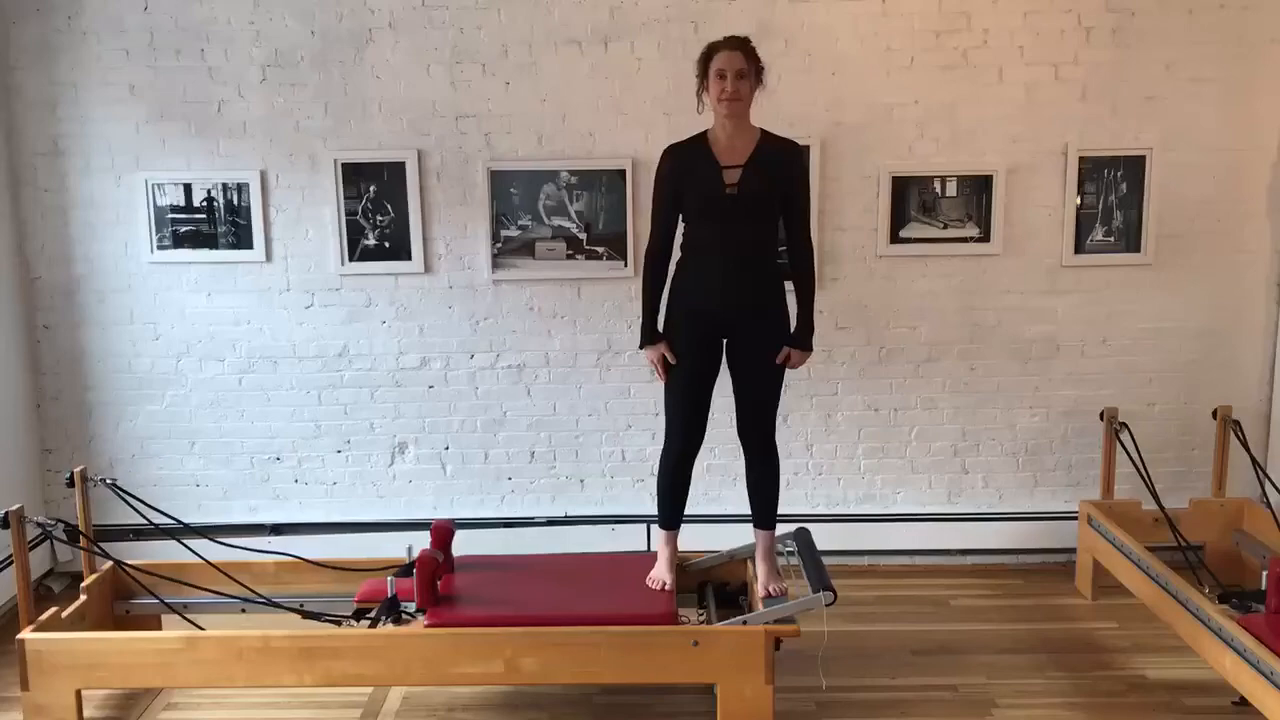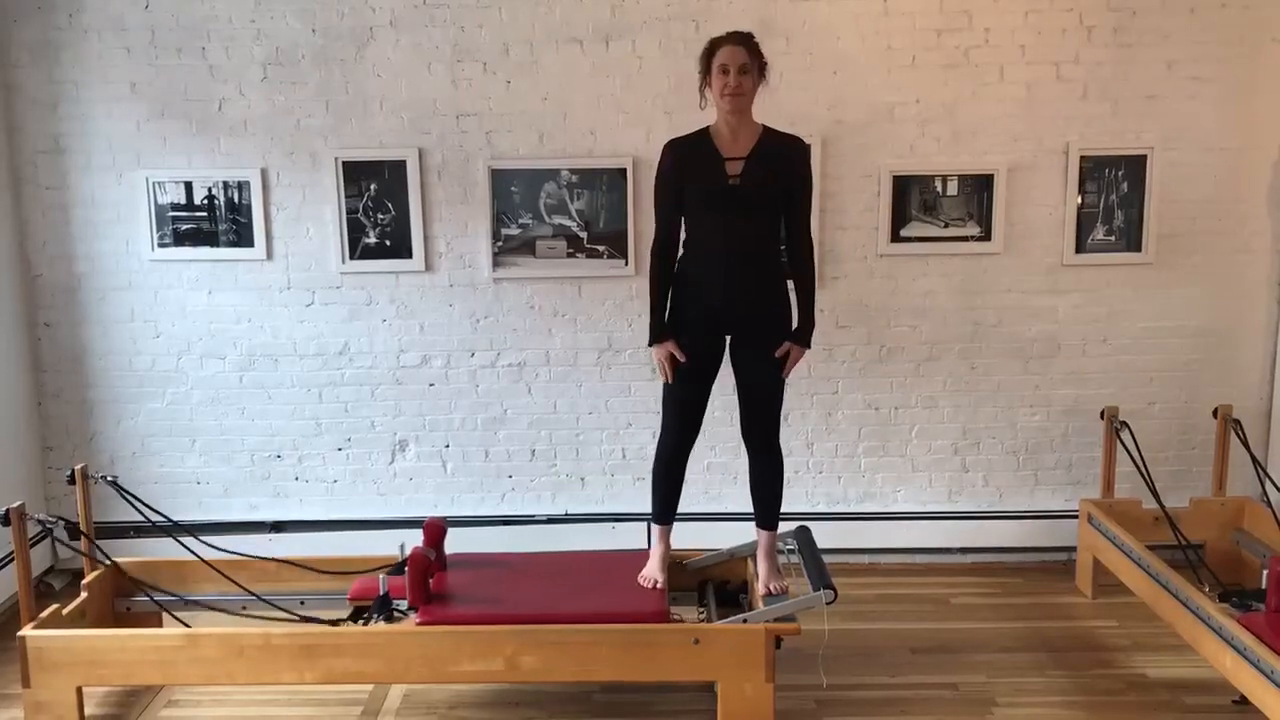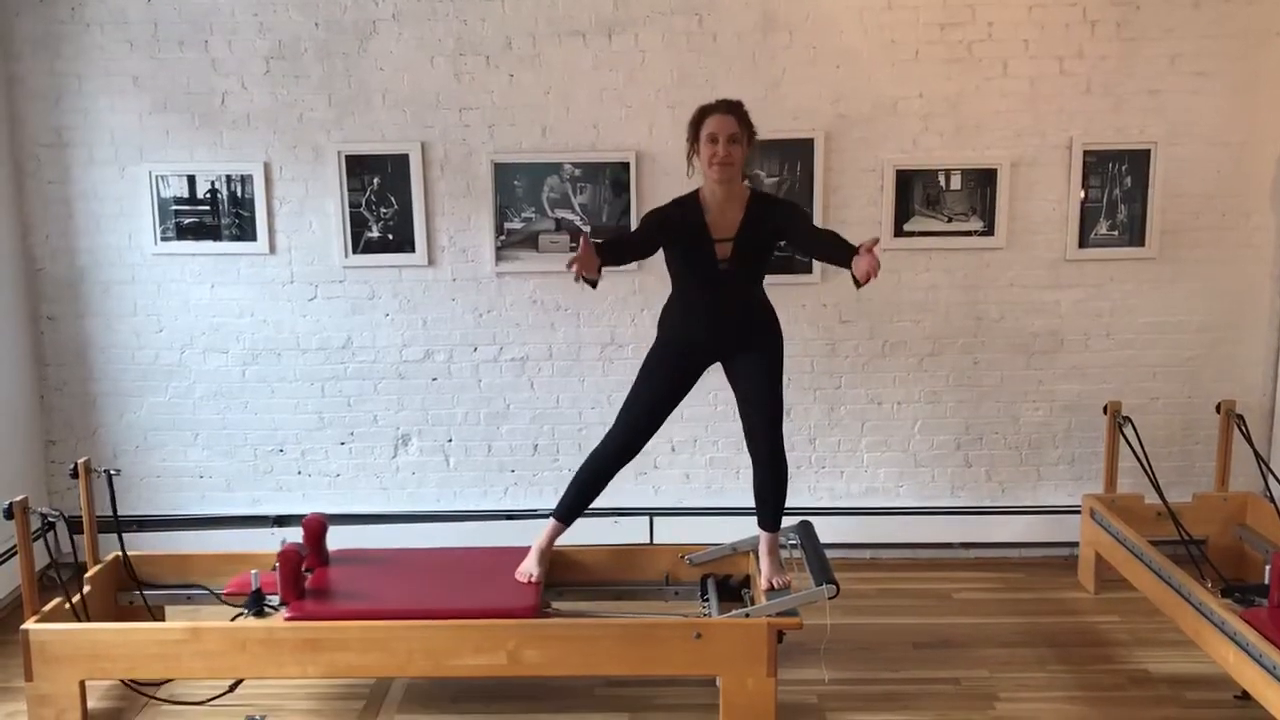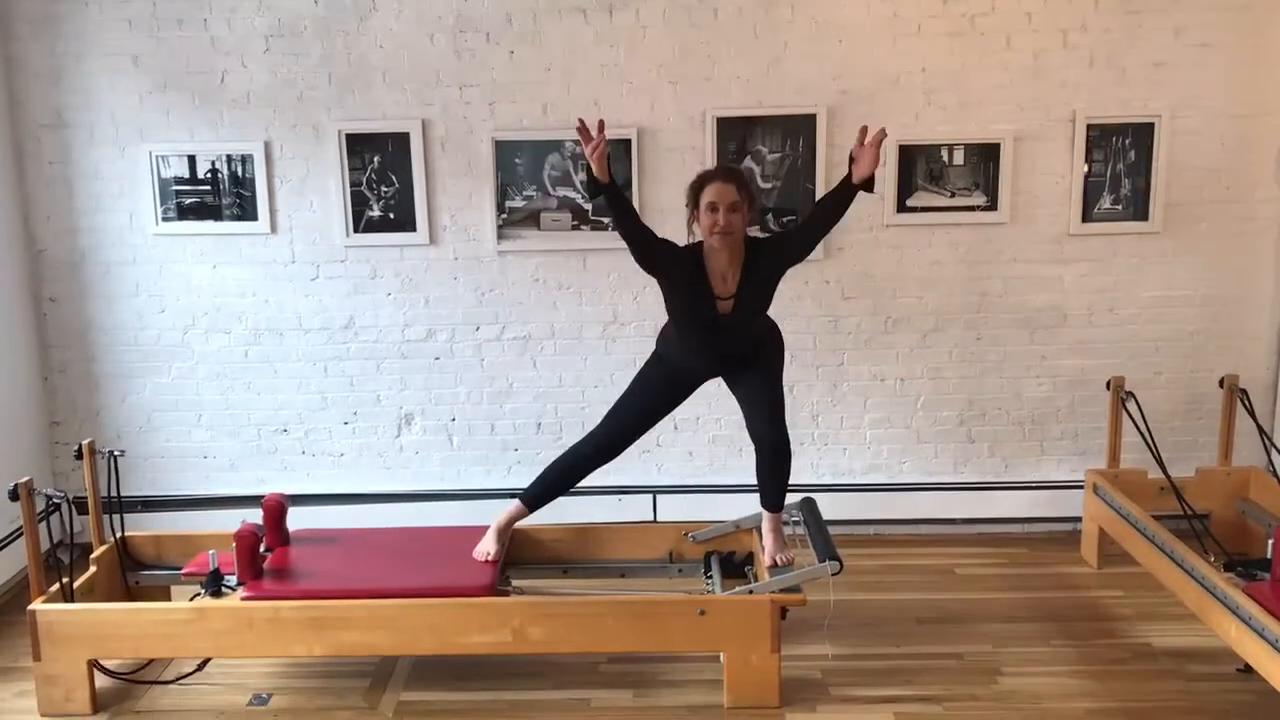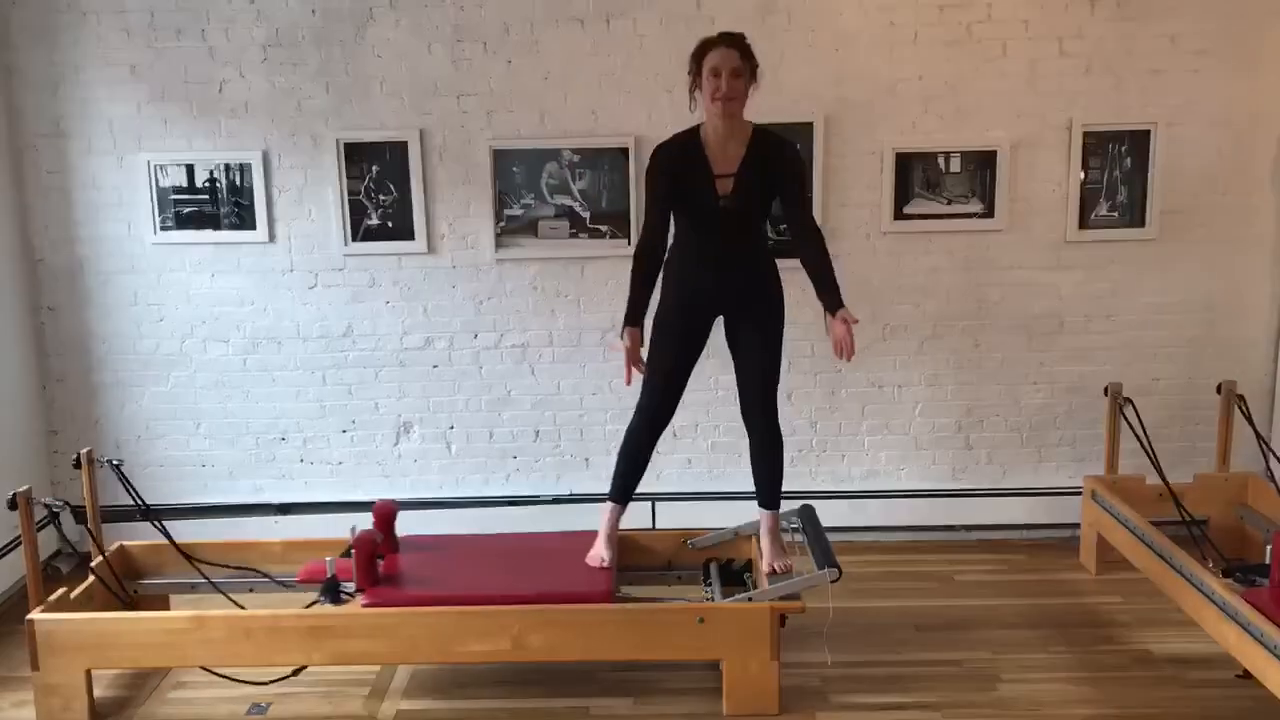
dt=1s
person 1, frame 1
left shoulder: (785, 156)
right shoulder: (679, 158)
left elbow: (800, 246)
right elbow: (658, 246)
left wrist: (804, 329)
right wrist: (649, 330)
left hip: (760, 311)
right hip: (693, 310)
left knee: (758, 435)
right knee: (682, 436)
left ankle: (765, 556)
right ankle: (667, 551)
person 1, frame 2
left shoulder: (788, 152)
right shoulder: (681, 153)
left elbow: (800, 243)
right elbow: (664, 243)
left wrist: (804, 326)
right wrist: (658, 329)
left hip: (763, 308)
right hip: (696, 308)
left knee: (762, 434)
right knee: (677, 431)
left ankle: (766, 555)
right ankle: (659, 547)
person 1, frame 3
left shoulder: (772, 212)
right shoulder: (672, 217)
left elbow: (814, 238)
right elbow: (634, 244)
left wrist: (854, 258)
right wrist: (596, 257)
left hip: (752, 338)
right hip: (683, 339)
left knee: (767, 444)
right knee: (623, 439)
left ankle: (768, 550)
right ankle: (545, 541)
person 1, frame 4
left shoulder: (769, 257)
right shoulder: (674, 264)
left elbow: (816, 223)
right elbow: (632, 228)
left wrist: (856, 178)
right wrist: (602, 178)
left hip: (753, 356)
right hip: (681, 360)
left knee: (771, 437)
right knee: (605, 441)
left ankle: (772, 528)
right ankle: (506, 521)
person 1, frame 5
left shoulder: (777, 153)
right shoulder: (671, 156)
left elbow: (803, 230)
right elbow: (653, 238)
left wrist: (833, 307)
right wrist: (633, 322)
left hip: (755, 294)
right hip: (686, 292)
left knee: (761, 413)
right knee: (653, 411)
left ankle: (770, 532)
right ankle: (609, 525)
